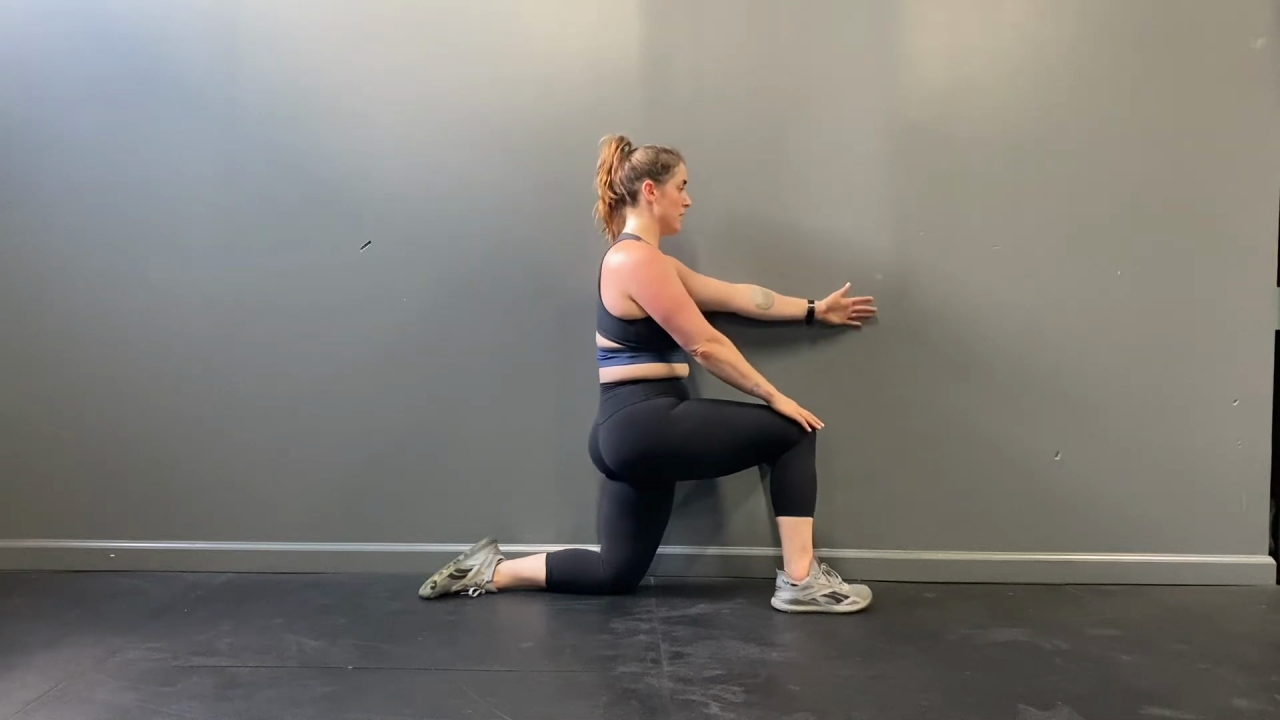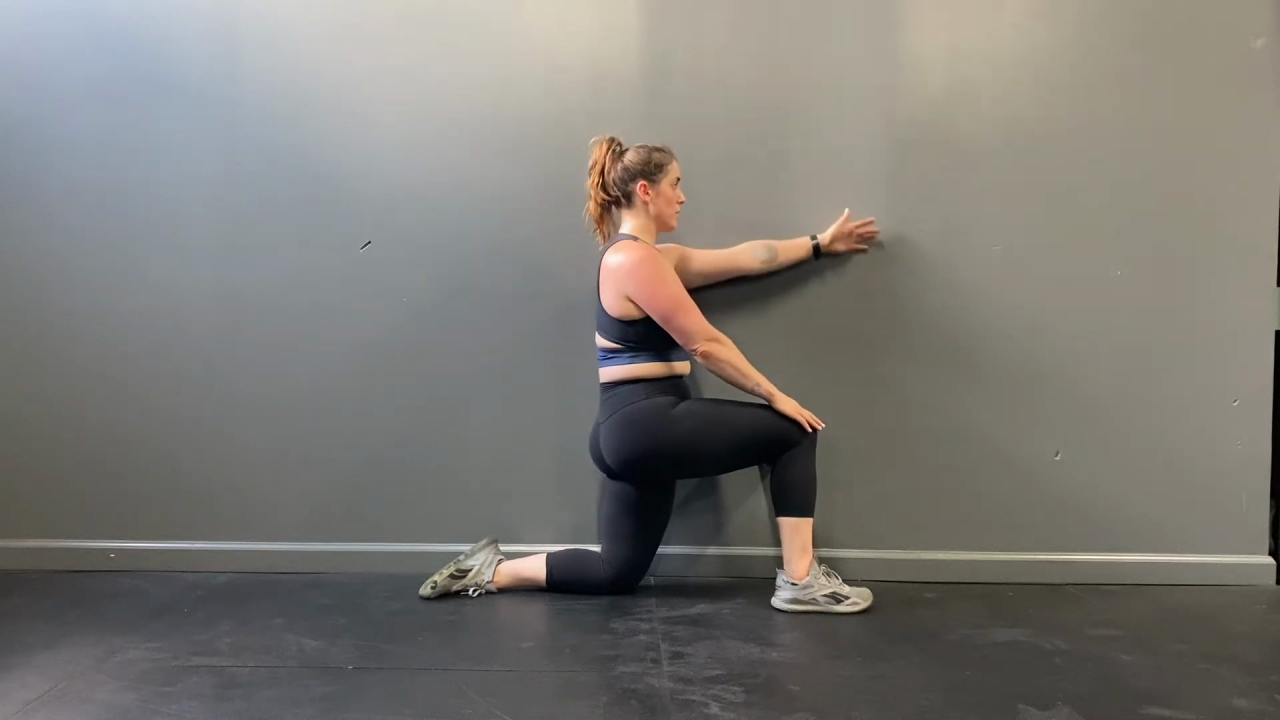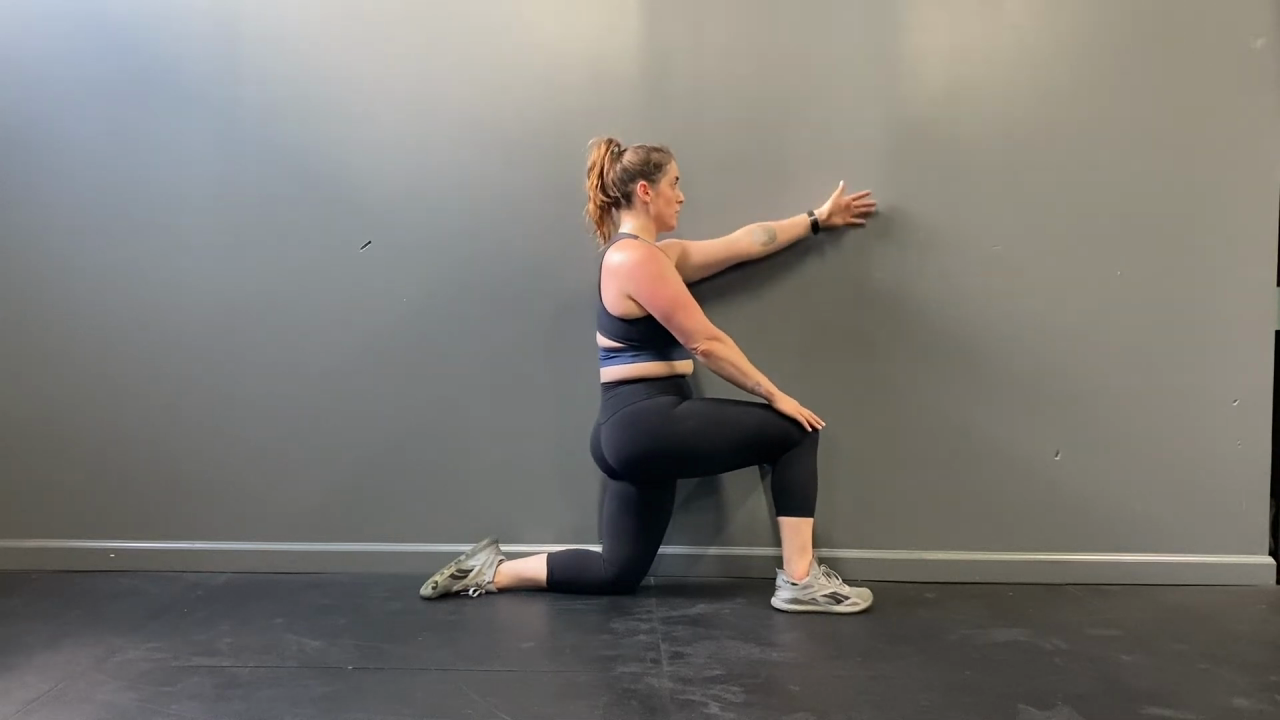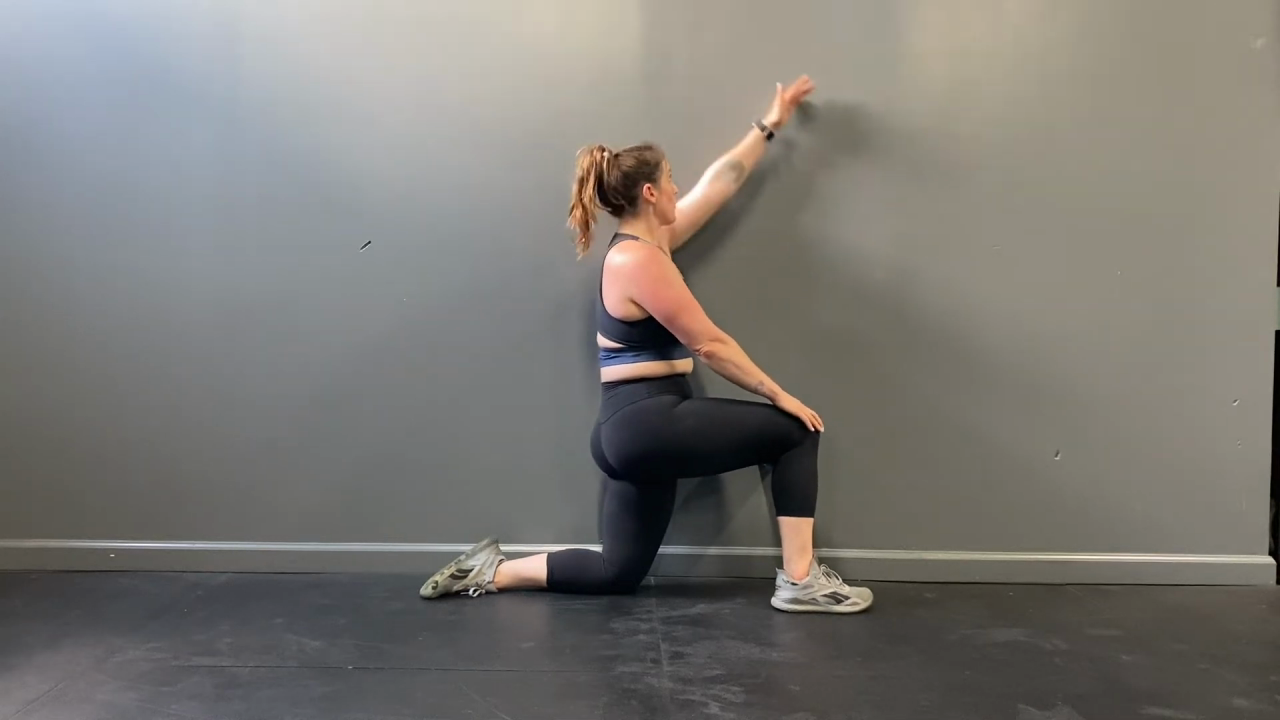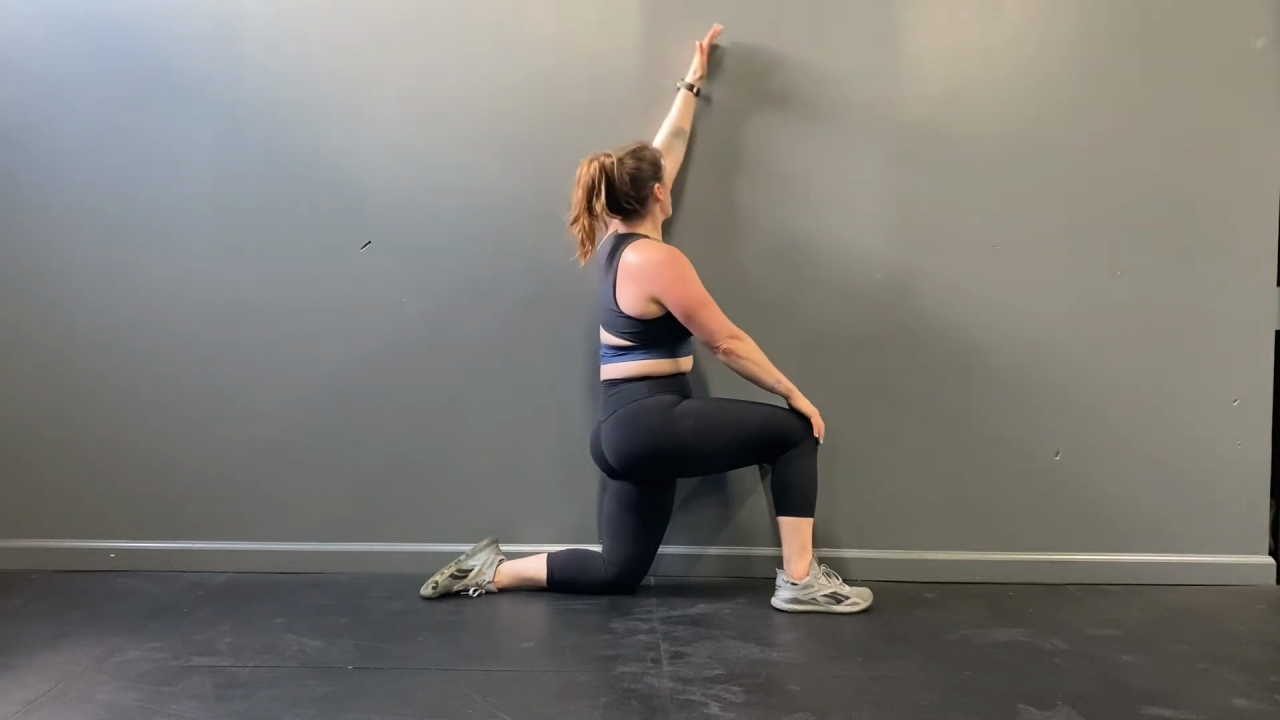
dt=0.4s
person 1, frame 1
left shoulder: (647, 260)
right shoulder: (637, 260)
left elbow: (734, 295)
right elbow: (705, 346)
left wrist: (814, 310)
right wrist: (774, 397)
left hip: (634, 430)
right hip: (645, 426)
left knee: (616, 572)
right knee: (792, 432)
left ankle: (490, 570)
right ankle: (800, 580)
person 1, frame 2
left shoulder: (655, 256)
right shoulder: (635, 258)
left elbow: (740, 259)
right elbow: (705, 344)
left wrist: (820, 243)
right wrist: (775, 396)
left hip: (633, 429)
right hip: (646, 425)
left knee: (617, 572)
right knee: (794, 432)
left ankle: (490, 570)
right ankle: (800, 581)
person 1, frame 3
left shoulder: (658, 253)
right shoulder: (636, 257)
left elbow: (740, 244)
right elbow: (706, 343)
left wrist: (818, 219)
right wrist: (775, 396)
left hip: (635, 430)
right hip: (647, 426)
left knee: (618, 571)
right knee: (794, 432)
left ankle: (492, 570)
right ankle: (800, 580)
person 1, frame 4
left shoulder: (649, 242)
right shoulder: (638, 259)
left elbow: (720, 182)
right elbow: (709, 343)
left wrist: (770, 124)
right wrist: (779, 395)
left hip: (634, 432)
right hip: (648, 427)
left knee: (618, 572)
right knee: (797, 432)
left ankle: (491, 570)
right ankle: (800, 580)
person 1, frame 5
left shoulder: (621, 240)
right shoulder: (656, 260)
left elbow: (670, 145)
right elbow: (726, 342)
left wrist: (693, 82)
right wrist: (793, 394)
left hip: (627, 430)
right hip: (650, 425)
left knee: (619, 572)
right knee: (795, 432)
left ankle: (491, 571)
right ankle: (800, 580)
